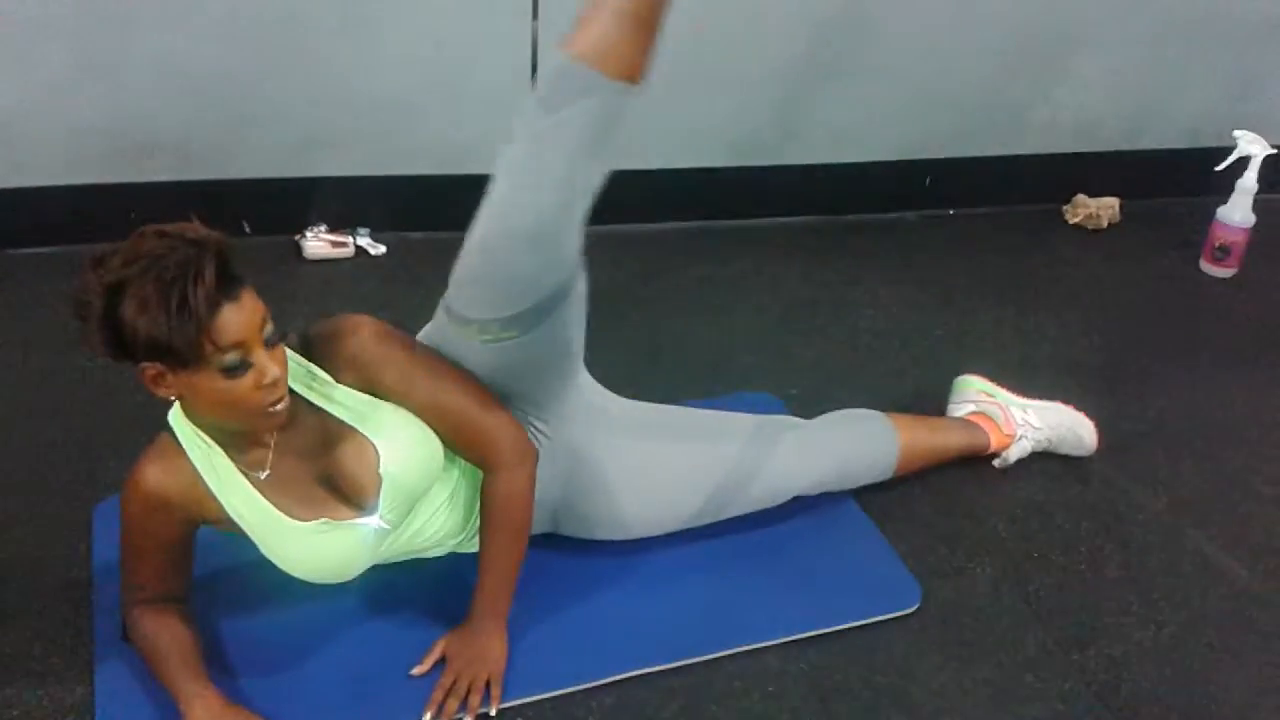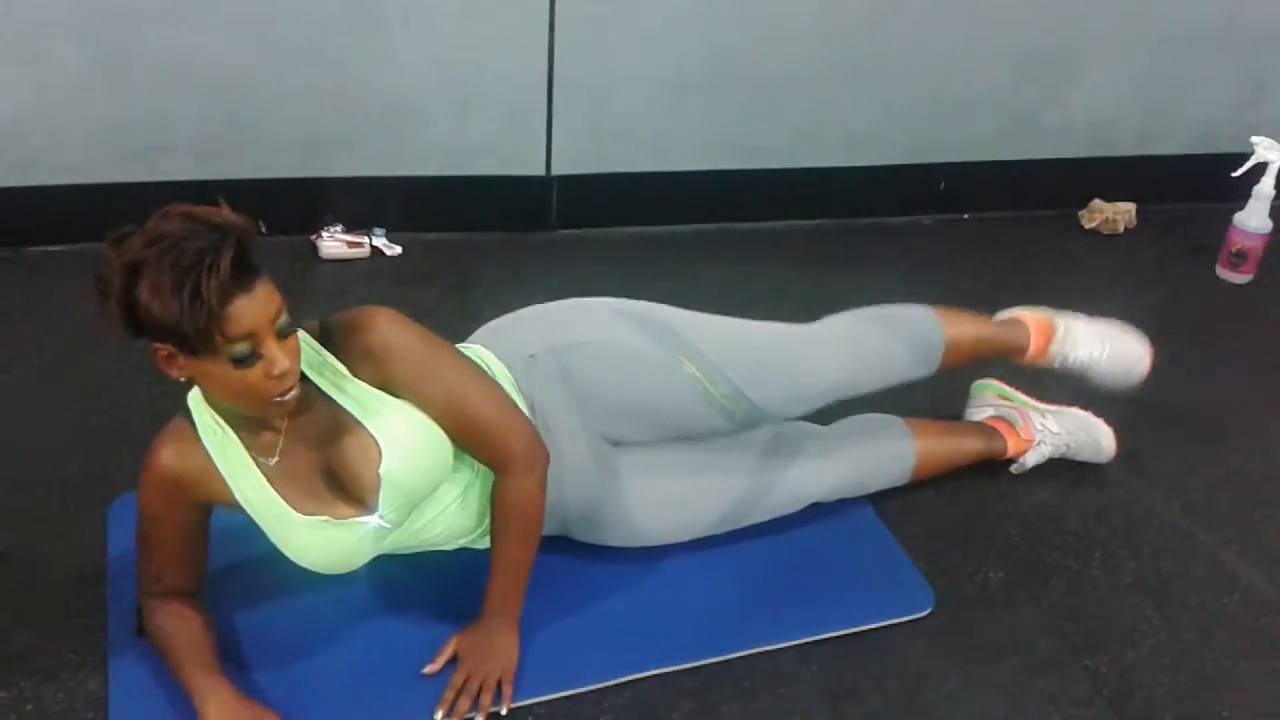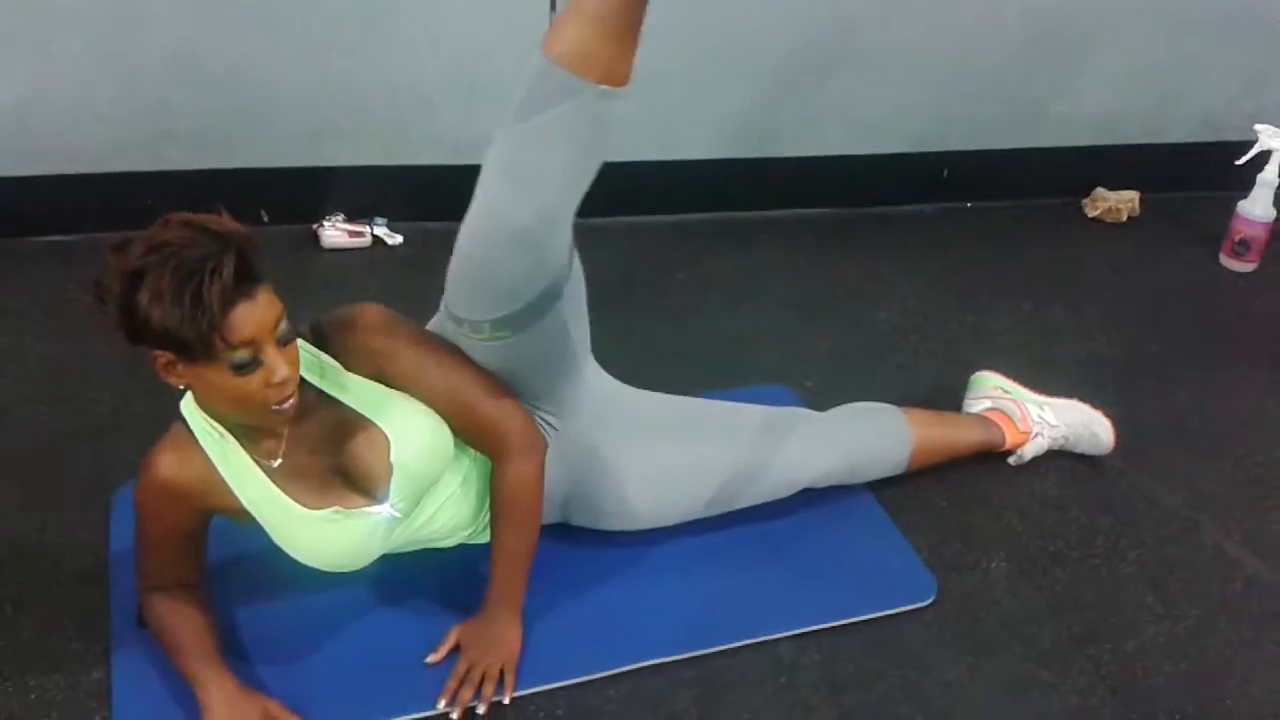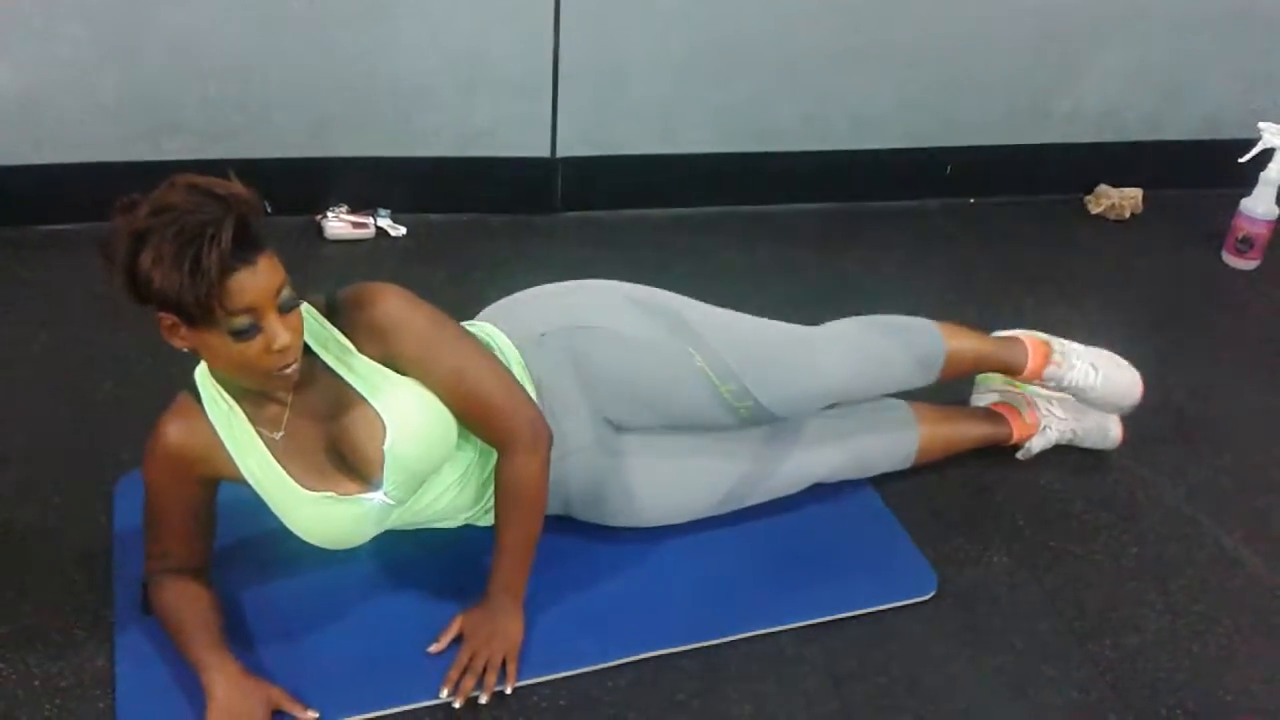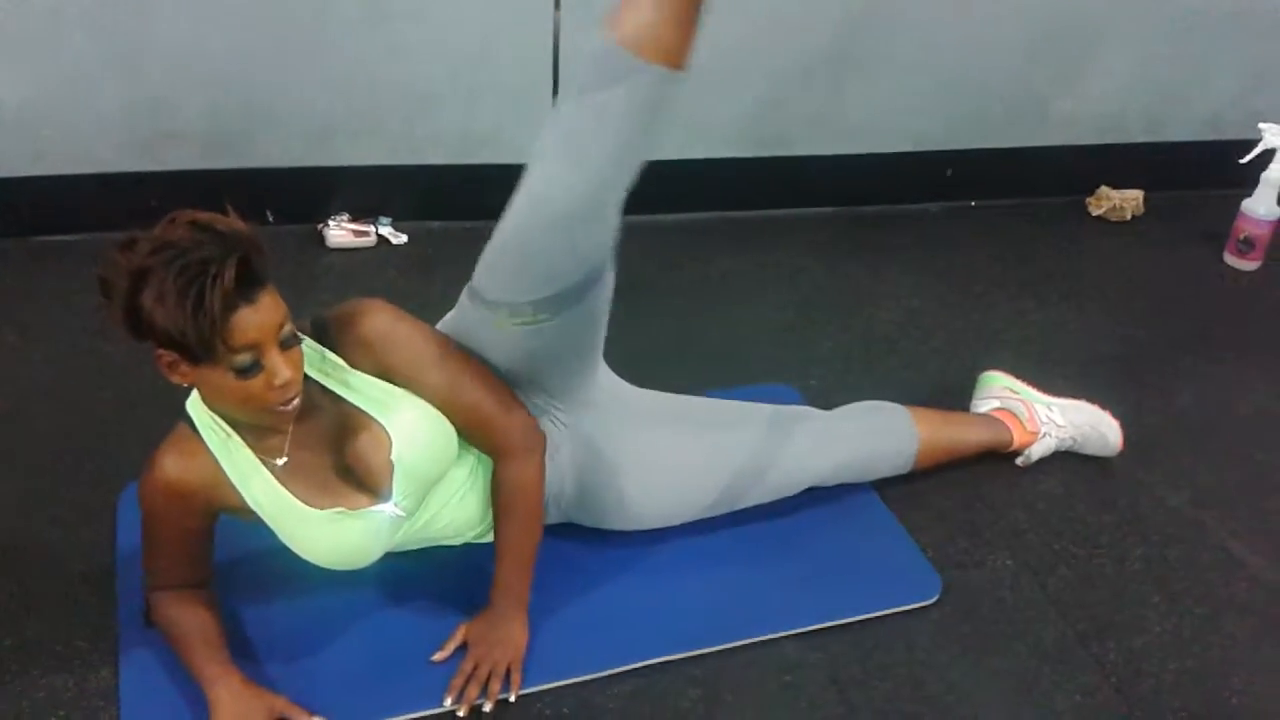
dt=1s
person 1, frame 1
left shoulder: (347, 353)
right shoulder: (167, 484)
left elbow: (509, 453)
right elbow: (152, 604)
left wrist: (489, 623)
left hip: (532, 415)
right hip: (525, 506)
right ankle: (982, 425)
person 1, frame 2
left shoulder: (368, 343)
right shoulder: (181, 469)
left elbow: (523, 456)
right elbow: (169, 595)
left wrist: (499, 622)
left hip: (555, 382)
right hip: (561, 508)
left knee: (816, 366)
right knee: (801, 467)
left ankle: (1022, 341)
right ankle: (1003, 431)
person 1, frame 3
left shoulder: (356, 344)
right shoulder: (179, 474)
left elbow: (516, 448)
right elbow: (166, 590)
left wrist: (503, 611)
left hip: (537, 409)
right hip: (525, 484)
right ankle: (998, 422)
person 1, frame 4
left shoulder: (372, 318)
right shoulder: (188, 444)
left elbow: (521, 431)
right elbow: (174, 571)
left wrist: (505, 603)
left hip: (561, 366)
right hip: (564, 484)
left knee: (819, 372)
right knee: (802, 450)
left ankle: (1021, 359)
right ankle: (1006, 418)
person 1, frame 5
left shoulder: (364, 336)
right shoulder: (184, 474)
left elbow: (515, 446)
right elbow: (174, 589)
left wrist: (510, 609)
left hip: (537, 404)
right hip: (555, 487)
right ankle: (1006, 420)
